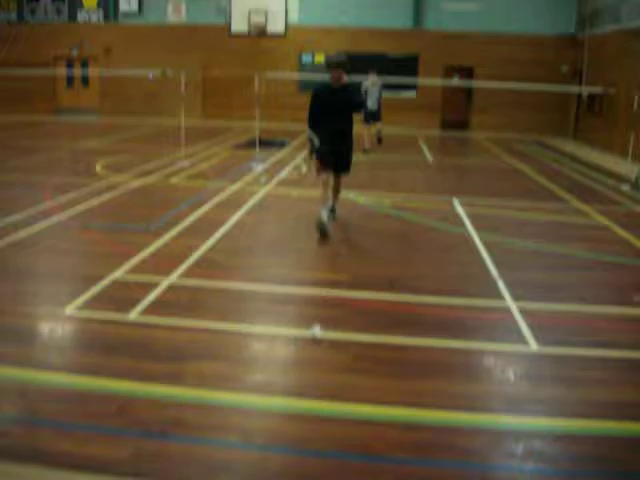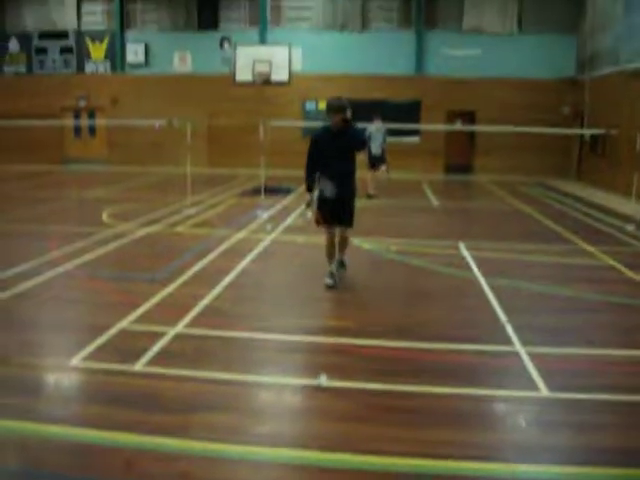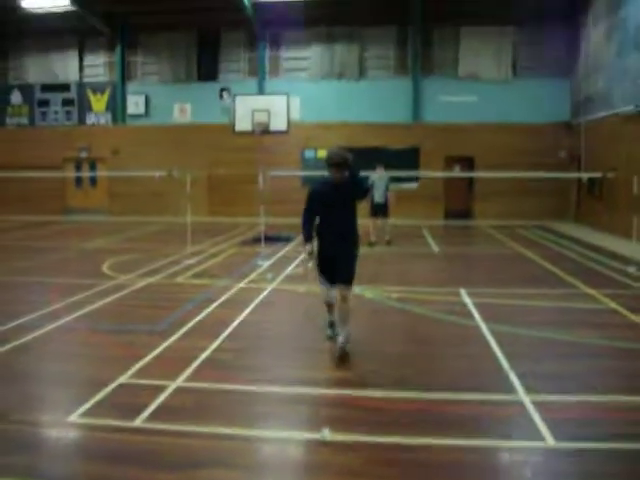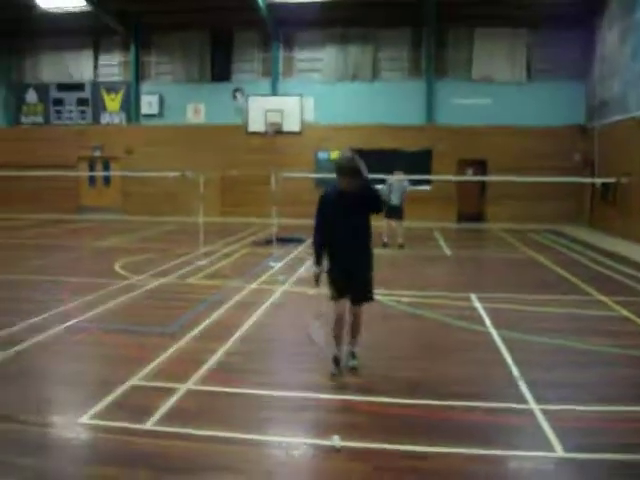
dt=0.3s
person 1, frame 1
left shoulder: (351, 89)
right shoulder: (319, 91)
left elbow: (359, 107)
right elbow: (312, 119)
left wrist: (346, 86)
right wrist: (312, 141)
left hip: (343, 142)
right hip: (324, 142)
left knee: (338, 179)
right knee: (325, 179)
left ankle: (333, 205)
right ankle: (323, 217)
person 1, frame 2
left shoulder: (351, 132)
right shoulder: (319, 136)
left elbow: (361, 144)
right elbow: (311, 165)
left wrist: (349, 123)
right wrist: (309, 191)
left hip: (346, 191)
right hip: (326, 191)
left knee: (344, 234)
right knee: (330, 233)
left ankle: (341, 259)
right ankle: (331, 270)
person 1, frame 3
left shoulder: (352, 185)
right shoulder: (318, 189)
left elbow: (364, 190)
right elbow: (308, 217)
left wrist: (351, 167)
right wrist: (308, 241)
left hip: (347, 248)
right hip: (325, 248)
left knee: (343, 293)
right knee: (328, 292)
left ankle: (343, 337)
right ankle: (332, 319)
person 1, frame 4
left shoulder: (364, 194)
right shoulder: (327, 198)
left elbow: (379, 207)
right elbow: (320, 232)
left wrist: (365, 179)
right wrist: (318, 263)
left hip: (361, 261)
right hip: (337, 262)
left knee: (356, 310)
right knee: (340, 309)
left ankle: (352, 349)
right ankle: (337, 354)
